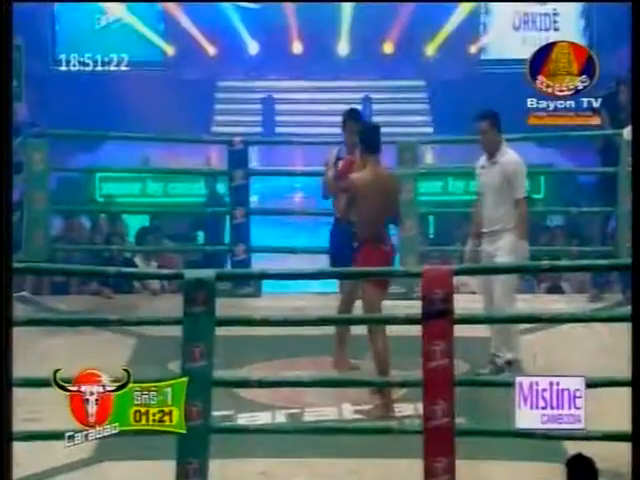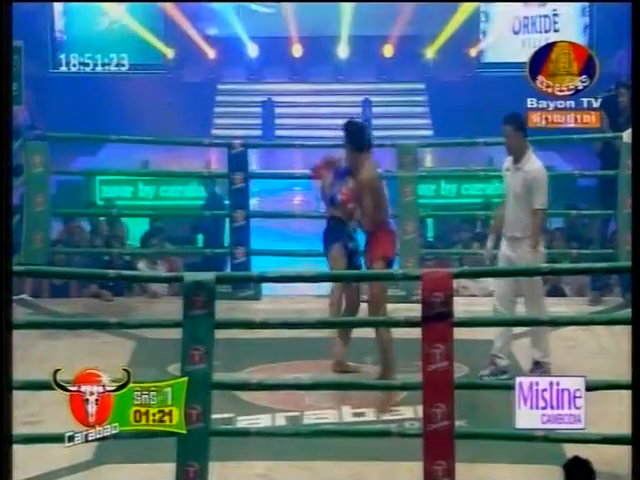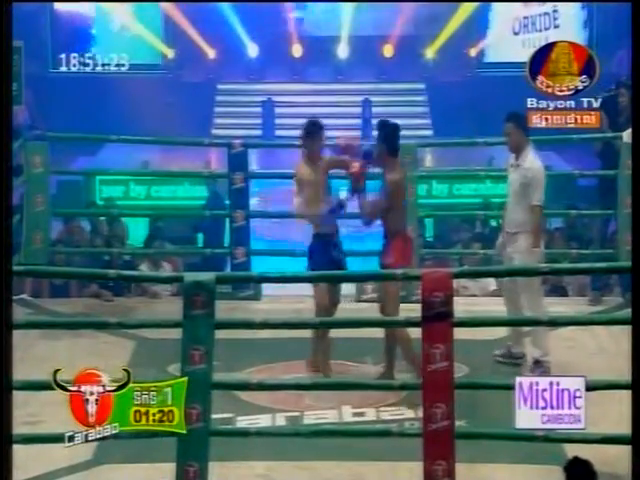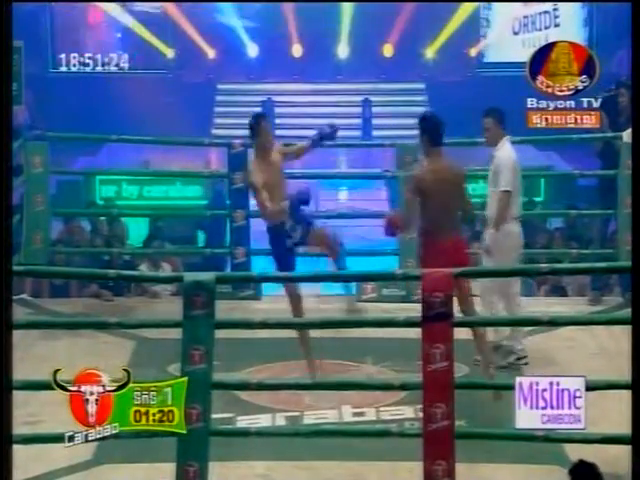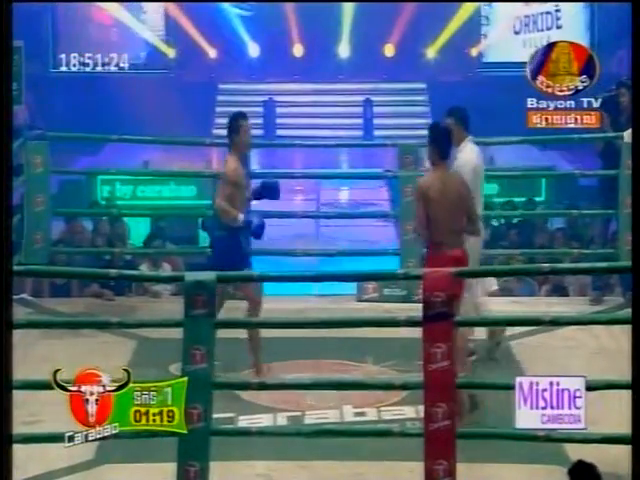
dt=0.5s
person 1, frame 1
left shoulder: (355, 180)
right shoulder: (391, 179)
right elbow: (395, 218)
left wrist: (343, 181)
left hip: (368, 251)
right hip: (385, 248)
left knee: (375, 327)
right knee: (378, 323)
left ankle: (386, 401)
right ankle: (383, 383)
person 1, frame 2
left shoulder: (364, 178)
right shoulder: (363, 168)
left elbow: (368, 222)
left hip: (380, 240)
right hip: (377, 238)
left knee: (378, 313)
right knee: (375, 310)
left ankle: (389, 374)
right ankle: (385, 370)
person 1, frame 3
left shoulder: (392, 178)
right shoulder: (394, 170)
left elbow: (369, 216)
left wrist: (360, 192)
left hip: (397, 245)
right hip: (394, 242)
left knee: (391, 315)
right knee: (386, 311)
left ankle: (421, 373)
right ankle: (389, 370)
person 1, frame 4
left shoulder: (419, 174)
right shoulder: (456, 171)
left elbow: (408, 220)
right elbow: (467, 211)
left wrist: (394, 225)
left hip: (434, 244)
right hip: (456, 241)
right knee: (468, 307)
right ankle: (486, 366)
person 1, frame 5
left shoulder: (424, 184)
right shoulder: (461, 183)
left elbow: (421, 232)
right elbow: (475, 229)
left wrist: (431, 225)
left hip: (438, 259)
right hip: (459, 256)
left knee: (440, 331)
left ankle: (458, 396)
person 2, frame 1
left shoulder: (513, 162)
right shoulder: (480, 165)
left elbow: (521, 205)
left wrist: (522, 240)
right wrist: (473, 240)
left hip: (507, 239)
right hip: (487, 240)
left knee: (503, 300)
right knee: (490, 303)
left ankle: (510, 358)
right ankle: (498, 358)
person 2, frame 2
left shoulder: (536, 170)
right shoulder: (507, 165)
left elbow: (539, 214)
left wrist: (534, 250)
right wrist: (491, 238)
left hip: (527, 246)
right hip: (507, 244)
left knee: (534, 306)
right knee: (502, 304)
left ankle: (541, 361)
right ankle: (499, 362)
person 2, frame 3
left shoulder: (533, 167)
right shoulder: (512, 162)
left elbow: (536, 210)
left wrist: (534, 248)
right wrist: (502, 235)
left hip: (526, 242)
right hip: (511, 239)
left knee: (532, 303)
right knee: (511, 297)
left ankle: (541, 360)
right ankle: (515, 349)
person 2, frame 4
left shoulder: (504, 156)
right shoulder: (502, 154)
left elbow: (504, 197)
left wrist: (493, 232)
right wrist: (492, 230)
left hip: (503, 231)
right hip: (507, 230)
left knee: (488, 290)
right knee: (510, 291)
left ankle: (505, 344)
right ankle: (517, 348)
person 2, frame 5
left shoulder: (465, 158)
right shoulder: (471, 151)
left knee: (463, 289)
right knee: (469, 286)
left ankle: (463, 344)
right ankle: (492, 327)
person 3, frame 1
right shoulder: (335, 158)
right elbow: (326, 193)
right wrist: (337, 173)
right hip: (341, 228)
left knee: (351, 294)
right knee: (347, 291)
left ankle: (340, 355)
right ankle: (340, 354)
person 3, frame 2
right shoulder: (334, 165)
right elbow: (324, 182)
left hip: (350, 232)
right hip: (336, 228)
left knee: (354, 301)
left ankle: (339, 360)
right ankle: (338, 340)
person 3, frame 3
left shoulder: (324, 163)
right shoulder: (302, 172)
left elbow: (350, 164)
right elbow: (300, 210)
right wrist: (326, 211)
left hip: (333, 237)
right hip: (321, 241)
left knee: (333, 302)
right knee: (323, 305)
left ankle: (317, 359)
right ankle: (320, 360)
person 3, frame 4
left shoulder: (277, 151)
right shoulder: (255, 174)
left elbow: (300, 150)
right elbow: (268, 211)
left wrist: (317, 139)
right wrist: (291, 203)
left hip: (295, 220)
right hip: (279, 232)
left knee: (334, 243)
right knee: (293, 294)
left ankle: (349, 297)
right ankle: (309, 359)
person 3, frame 5
left shoulder: (240, 164)
right shoulder: (232, 167)
right elbow: (218, 204)
left wrist: (256, 193)
right wrist: (243, 220)
left hip: (229, 236)
right hip: (228, 238)
left knee: (219, 299)
right knee: (255, 299)
right ankle: (257, 364)
person 4, frame 1
left shoulder: (629, 121)
right shoulder: (610, 118)
right elbow: (599, 148)
left wrist: (609, 128)
right wrist: (603, 127)
right hip: (608, 177)
right knee: (602, 229)
left ankle: (627, 284)
right ankle: (598, 284)
person 4, frame 2
left shoulder: (629, 123)
right shoulder: (610, 120)
right elbow: (599, 151)
left wrist: (609, 131)
right wrist: (602, 130)
right hip: (608, 180)
right knee: (601, 232)
left ankle: (626, 288)
right ankle: (597, 287)
person 4, frame 3
left shoulder: (629, 124)
right shoulder: (609, 120)
left elbow: (624, 149)
right elbow: (598, 152)
left wrist: (609, 131)
right wrist: (601, 130)
right hip: (608, 180)
right knee: (600, 233)
left ankle: (627, 288)
right ankle: (597, 288)
person 4, frame 4
left shoulder: (630, 123)
right shoulder: (610, 120)
right elbow: (598, 152)
left wrist: (608, 131)
right wrist: (600, 130)
right hip: (608, 180)
right knee: (600, 233)
left ankle: (627, 288)
right ankle: (597, 288)
person 4, frame 5
left shoulder: (628, 123)
right shoulder: (611, 119)
left elbow: (624, 147)
right elbow: (600, 151)
left wrist: (609, 131)
right wrist: (601, 130)
right hip: (609, 180)
right knee: (601, 233)
left ankle: (627, 288)
right ankle: (598, 288)
